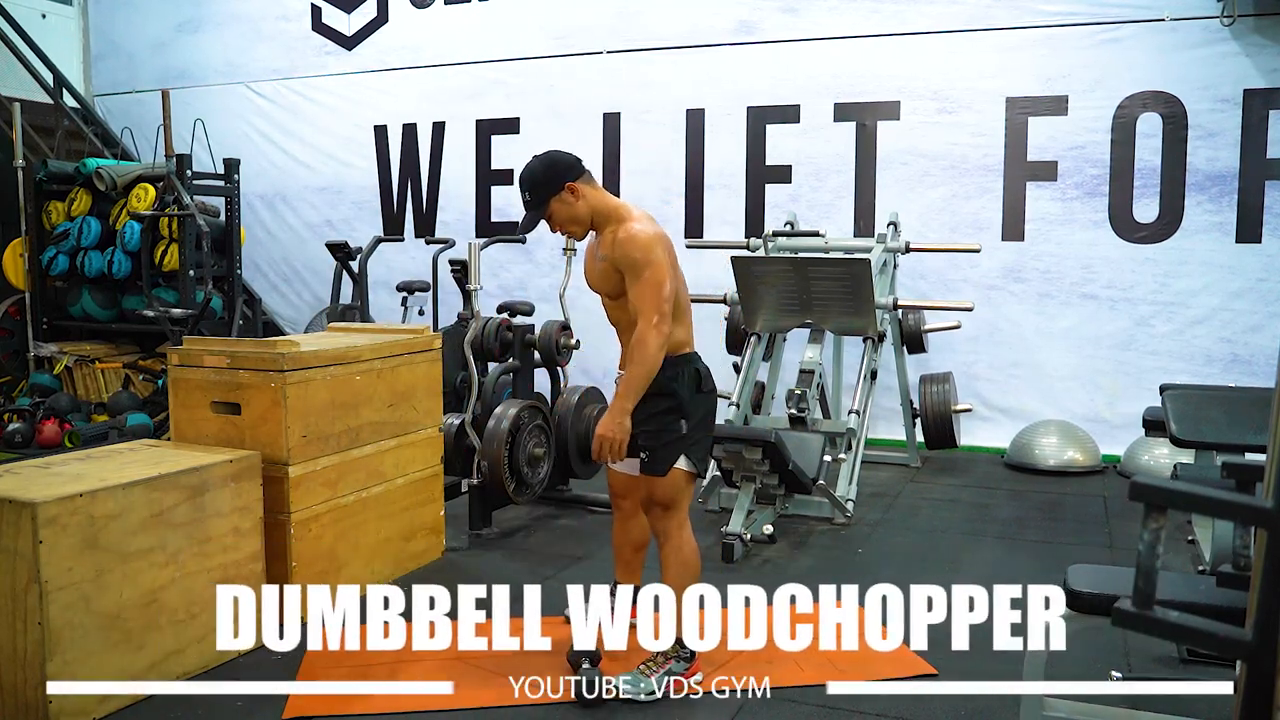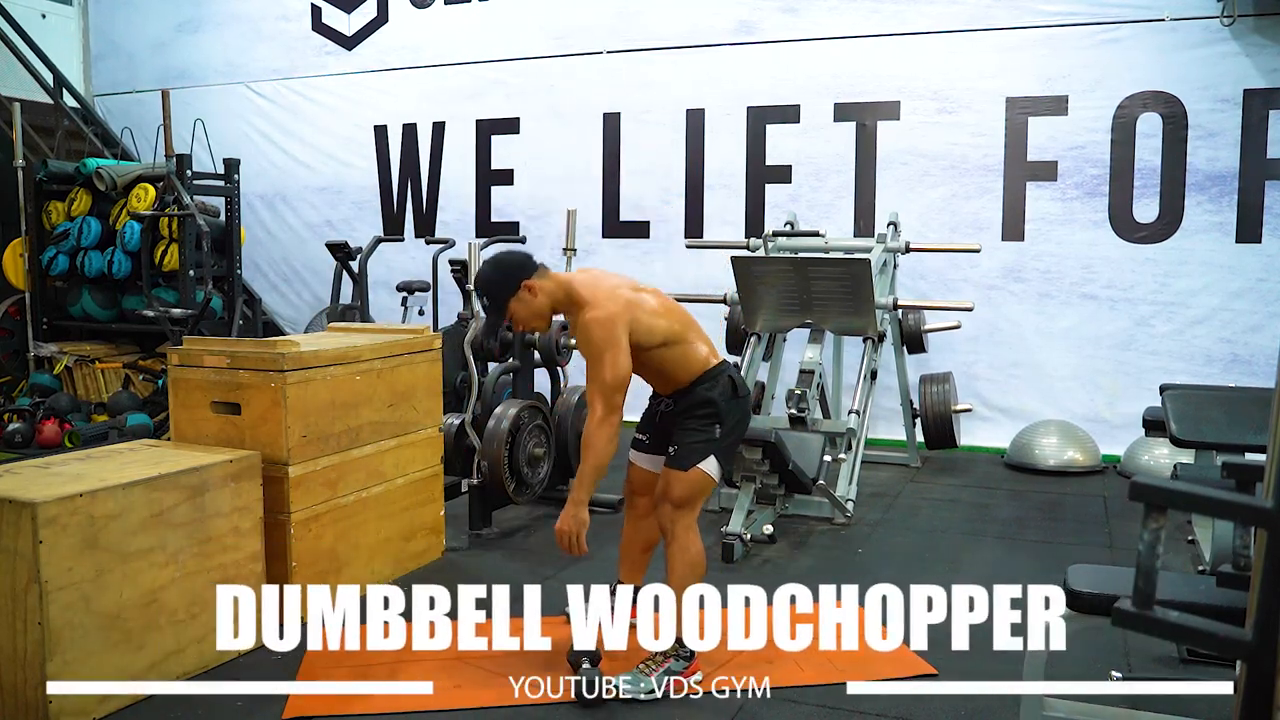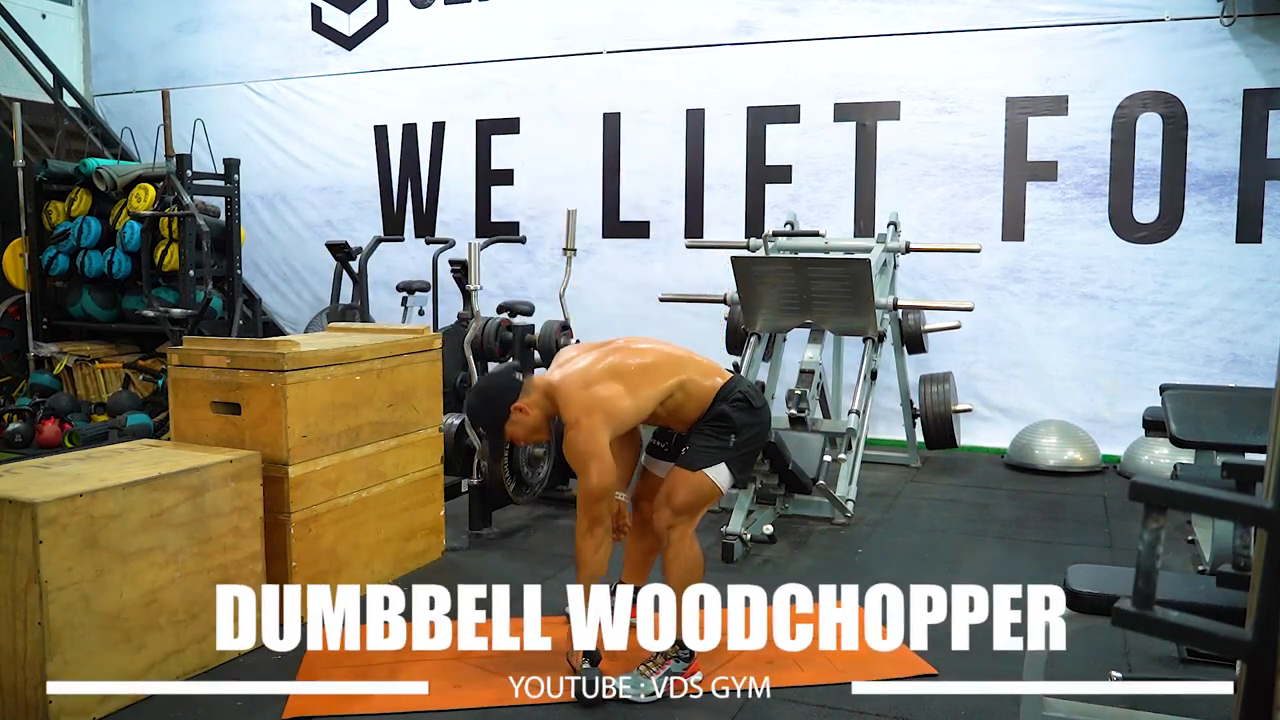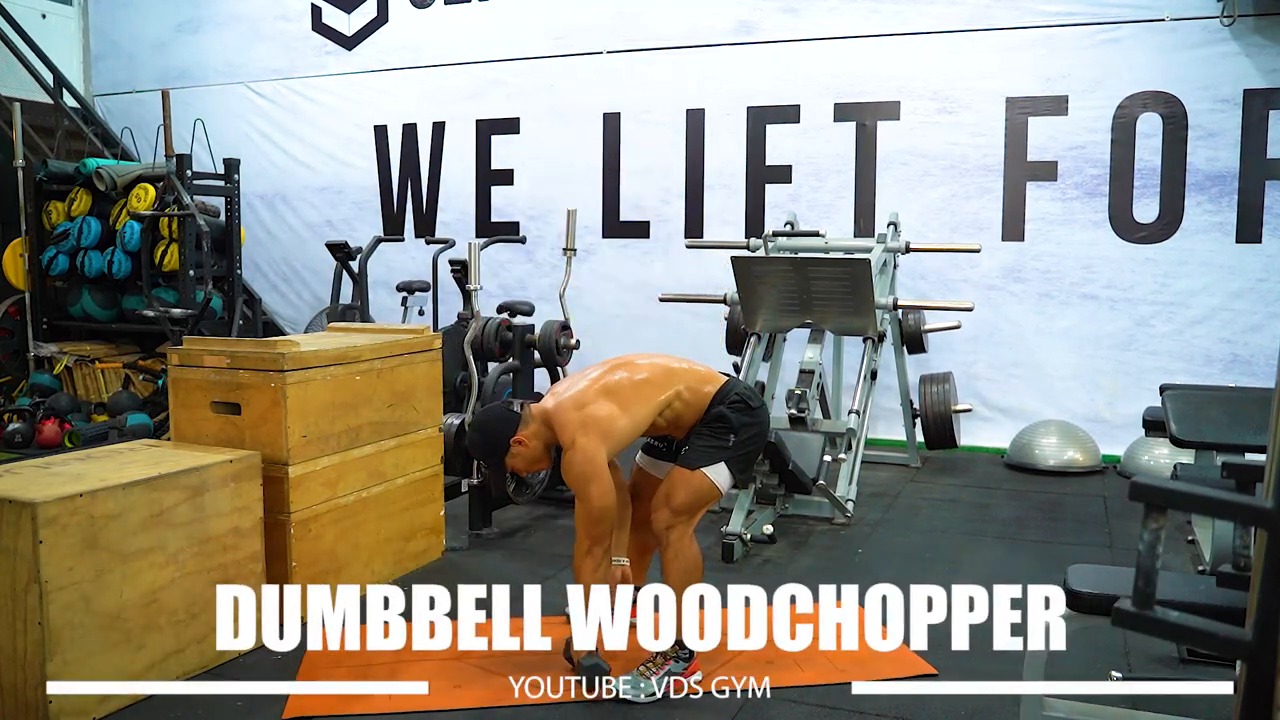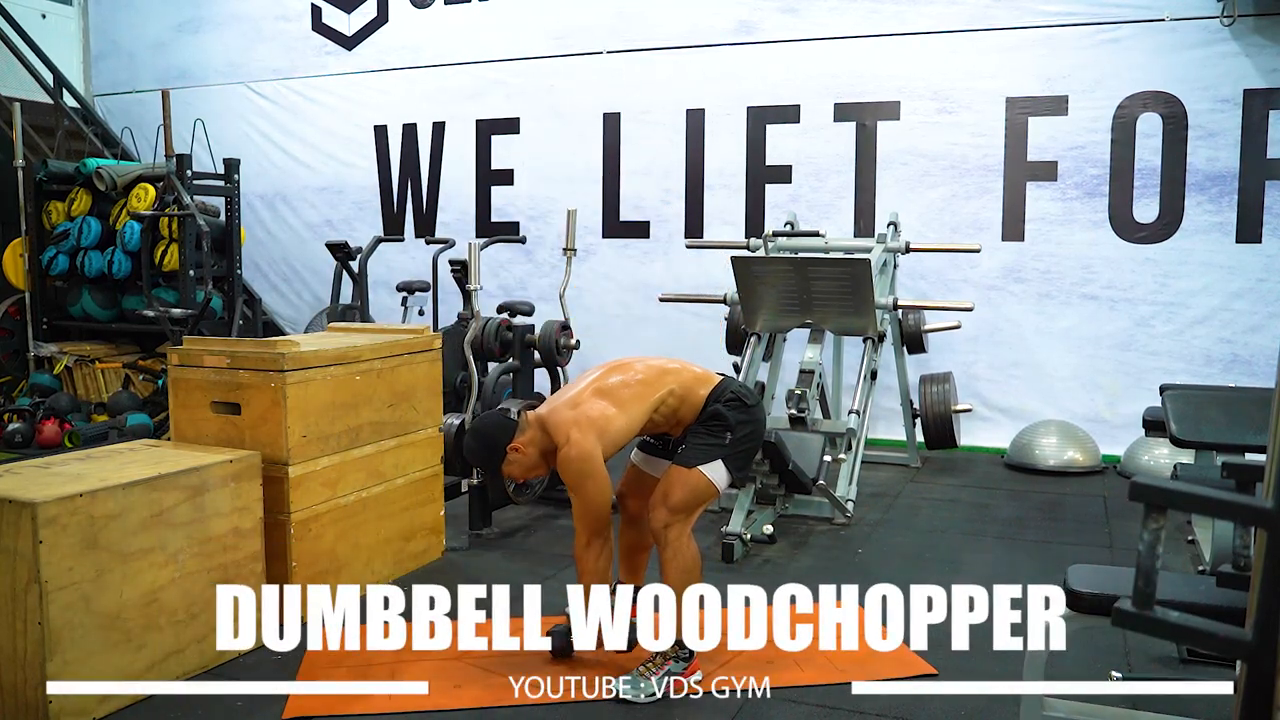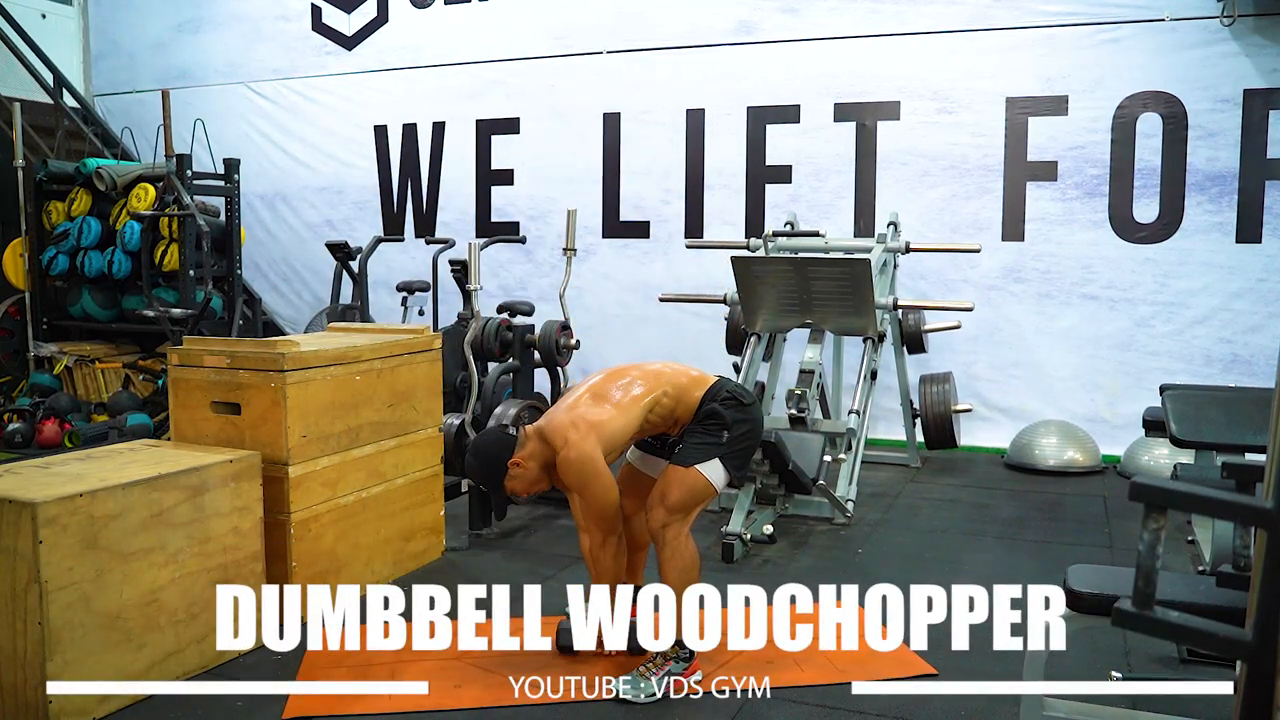
dt=0.3s
person 1, frame 1
left shoulder: (636, 236)
right shoulder: (601, 239)
left elbow: (654, 328)
left wrist: (621, 412)
right wrist: (624, 396)
left hip: (676, 386)
right hip: (643, 383)
left knee: (667, 513)
right knee: (625, 499)
left ankle: (680, 655)
right ankle: (624, 604)
person 1, frame 2
left shoulder: (599, 314)
right shoulder: (578, 293)
left elbow: (604, 416)
left wrist: (576, 502)
left hip: (712, 396)
right hip: (672, 393)
left knee: (675, 509)
right knee: (638, 496)
left ankle: (680, 655)
right ankle: (625, 603)
person 1, frame 3
left shoulder: (583, 420)
right shoulder: (563, 367)
left elbow: (593, 527)
right wrist: (619, 494)
left hip: (737, 411)
right hip: (697, 407)
left knee: (671, 517)
right knee: (643, 505)
left ankle: (680, 656)
person 1, frame 4
left shoulder: (580, 445)
right shoulder: (557, 401)
left elbow: (592, 546)
right elbow: (614, 484)
right wrist: (620, 559)
left hip: (734, 414)
right hip: (694, 411)
left knee: (668, 519)
right knee: (640, 503)
left ankle: (680, 655)
person 1, frame 5
left shoulder: (574, 446)
right shoulder: (551, 419)
left elbow: (594, 539)
right elbow: (588, 522)
left hip: (730, 413)
right hip: (688, 411)
left knee: (667, 517)
right knee: (632, 501)
left ankle: (680, 655)
person 1, frame 6
left shoulder: (573, 453)
right shoulder: (550, 435)
left elbow: (607, 537)
right elbow: (589, 532)
left hip: (727, 413)
right hip: (685, 414)
left knee: (665, 517)
right knee: (628, 502)
left ankle: (680, 655)
